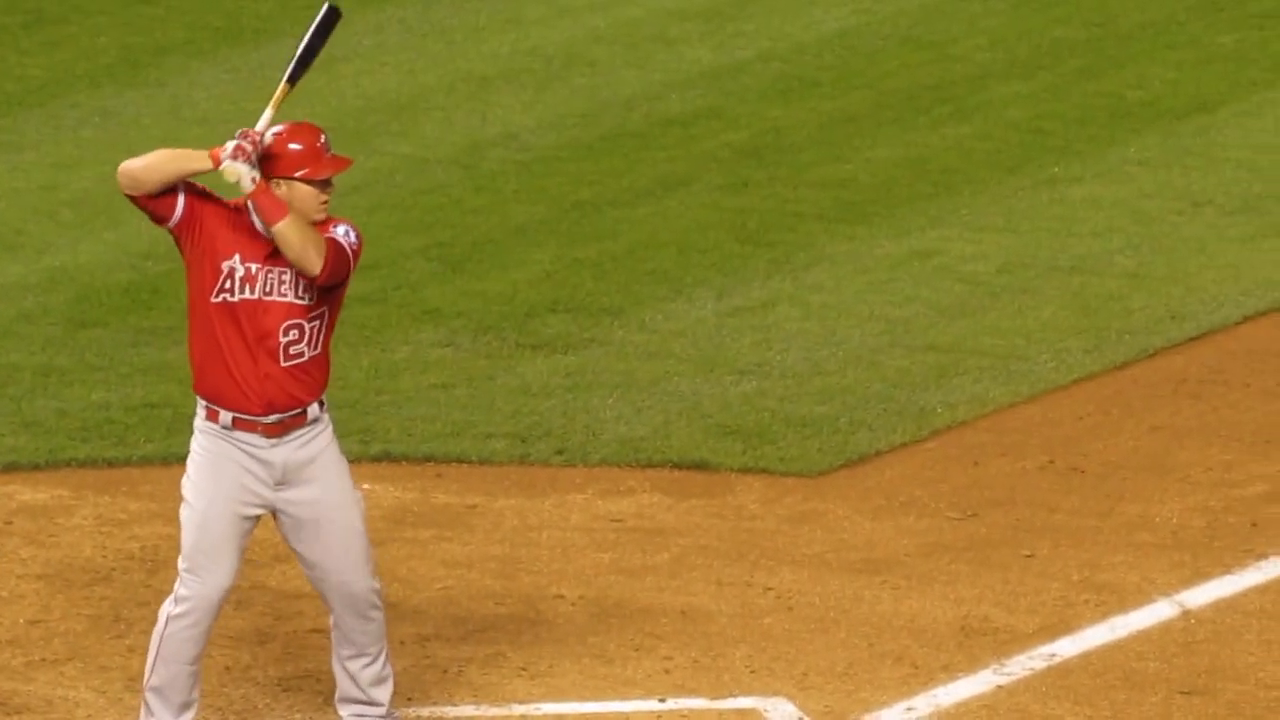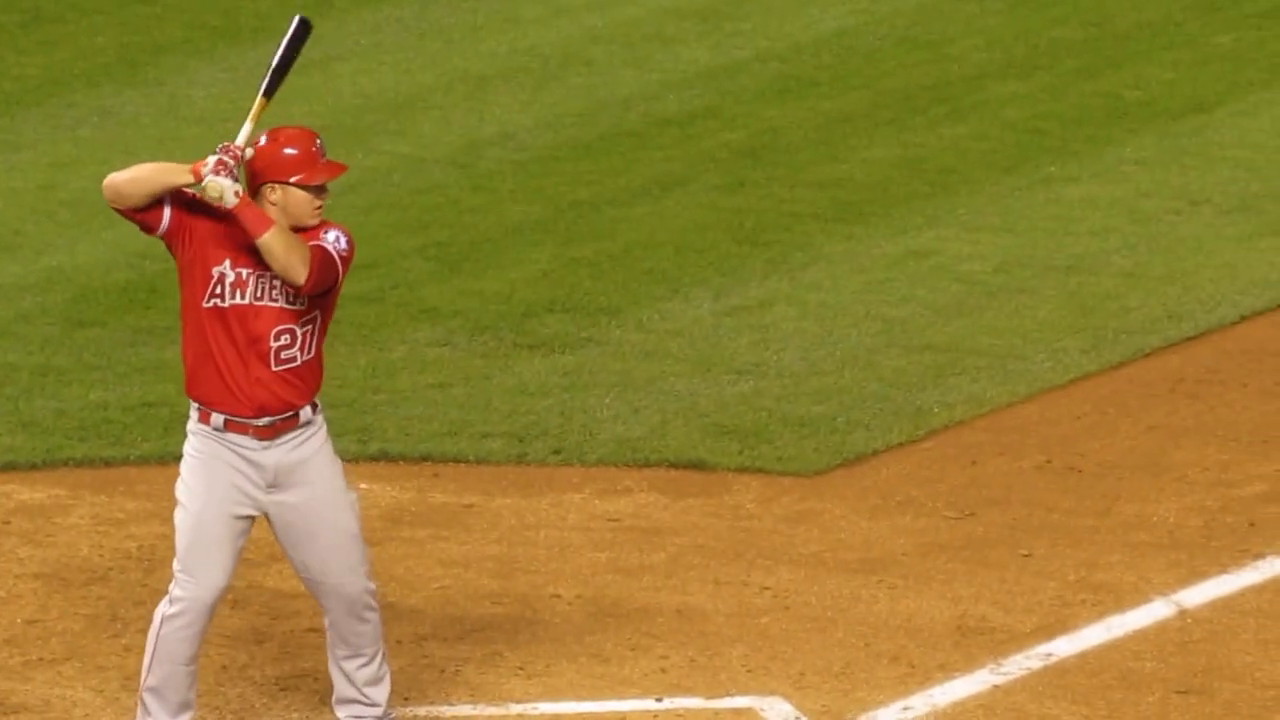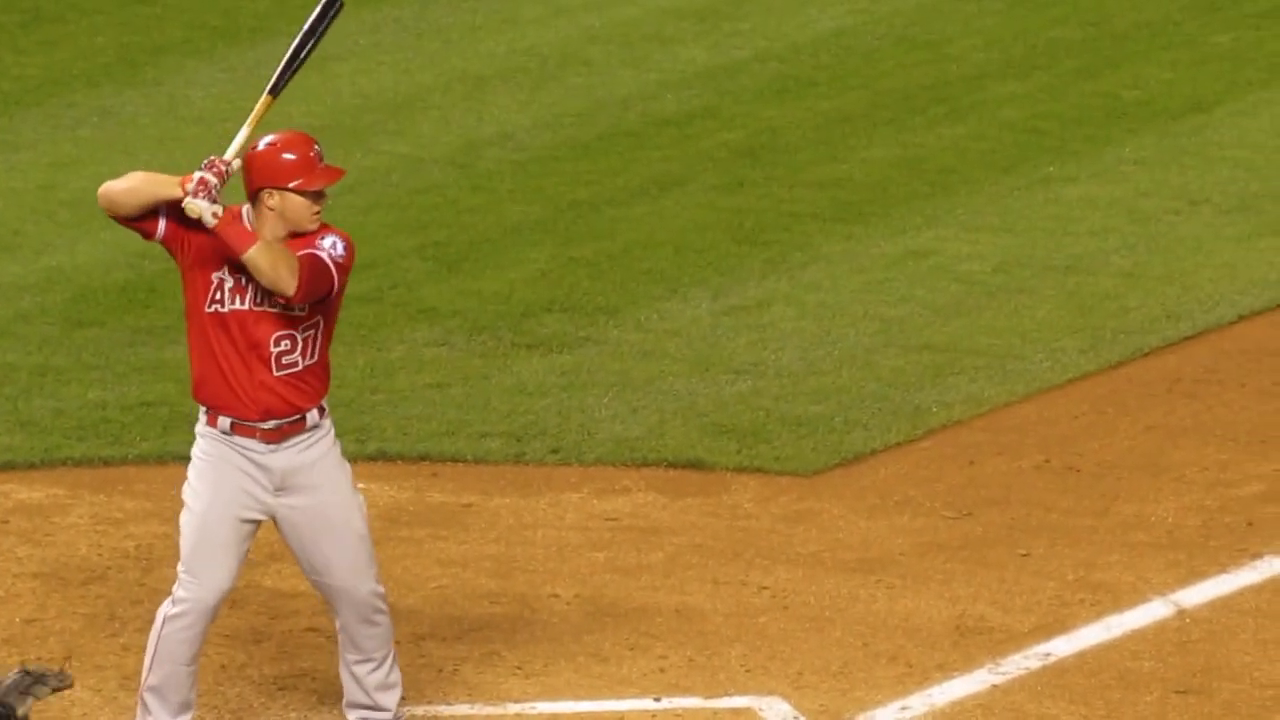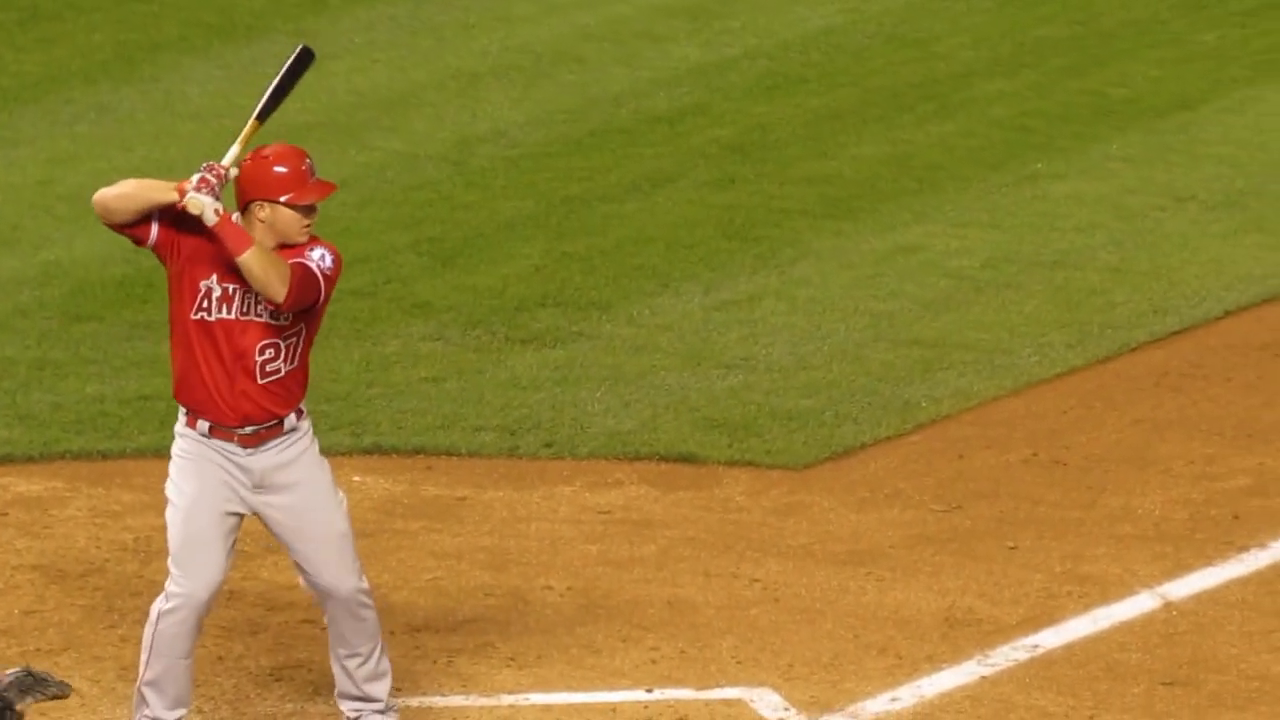
dt=0.3s
person 1, frame 1
left shoulder: (340, 237)
right shoulder: (208, 219)
left elbow: (314, 261)
right elbow: (131, 176)
left wrist: (251, 184)
right wrist: (218, 158)
left hip: (308, 442)
right hip: (226, 444)
left knee: (354, 588)
right knee: (198, 593)
person 1, frame 2
left shoulder: (331, 242)
right shoulder: (199, 226)
left elbow: (299, 270)
right elbow: (116, 189)
left wrist: (235, 199)
right wrist: (199, 173)
left hip: (301, 443)
right hip: (219, 446)
left knee: (349, 590)
right knee: (193, 594)
person 1, frame 3
left shoulder: (332, 247)
right shoulder: (197, 231)
left elbow: (290, 280)
right elbow: (112, 197)
left wrist: (217, 217)
right wrist: (186, 187)
left hip: (309, 448)
right hip: (226, 449)
left knee: (360, 593)
right knee: (196, 596)
person 1, frame 4
left shoulder: (318, 259)
right shoulder: (189, 237)
left elbow: (281, 288)
right elbow: (106, 203)
left wrist: (217, 219)
right wrist: (183, 192)
left hip: (286, 447)
right hip: (207, 451)
left knee: (344, 585)
right knee: (188, 591)
